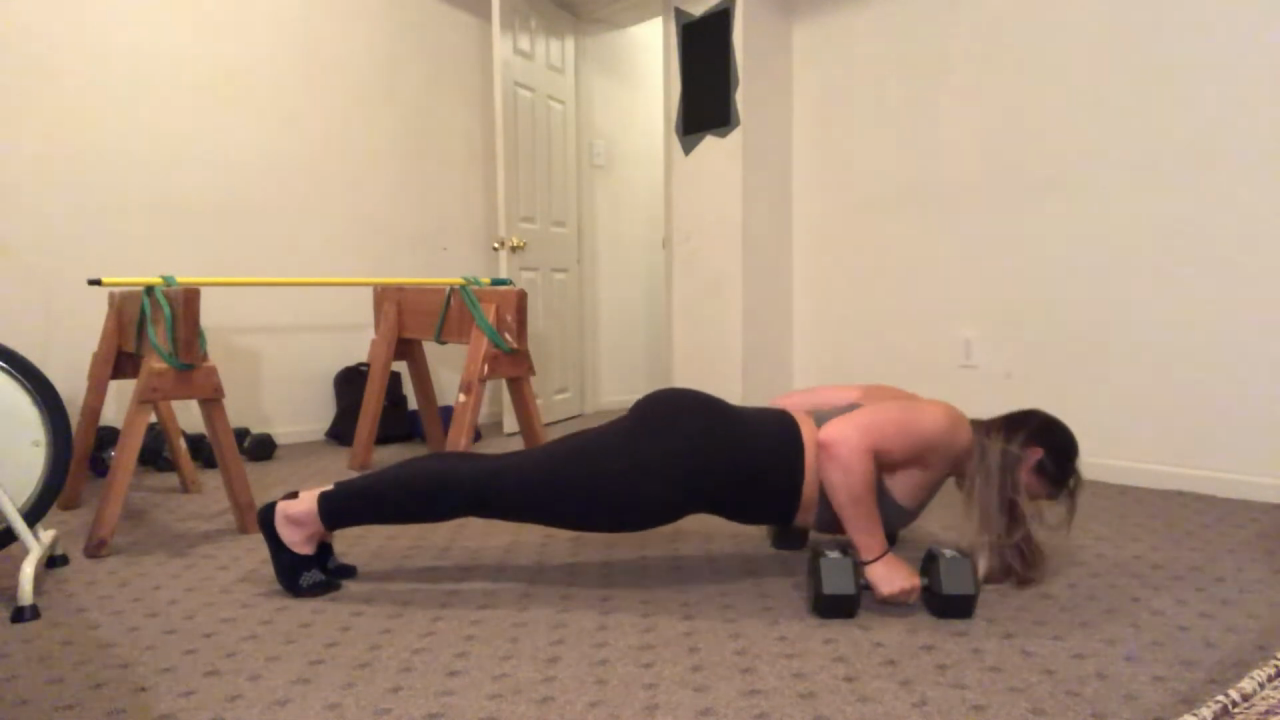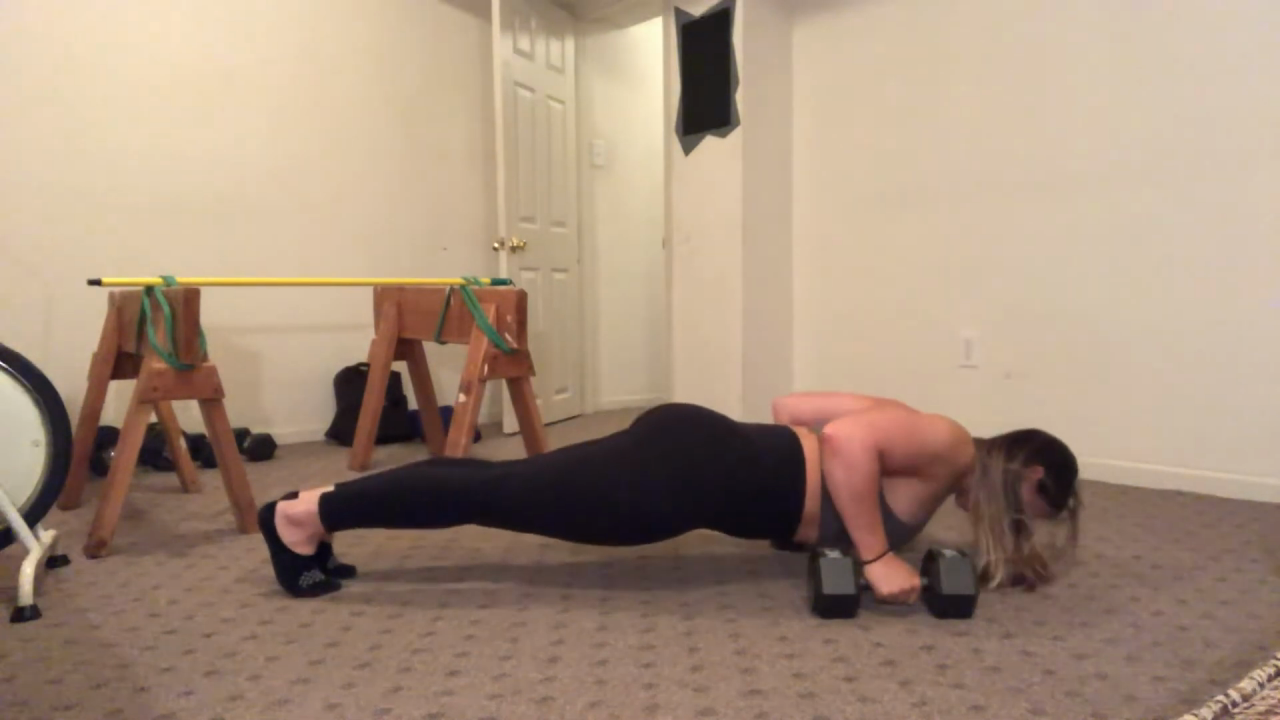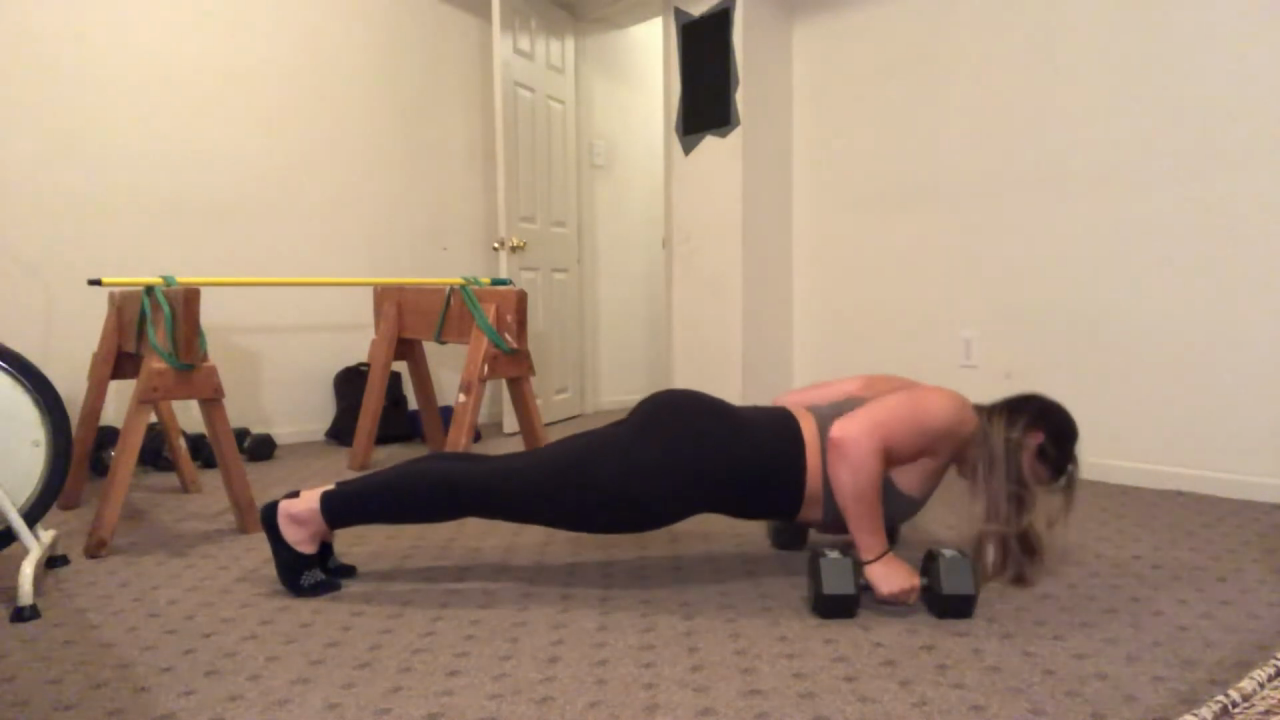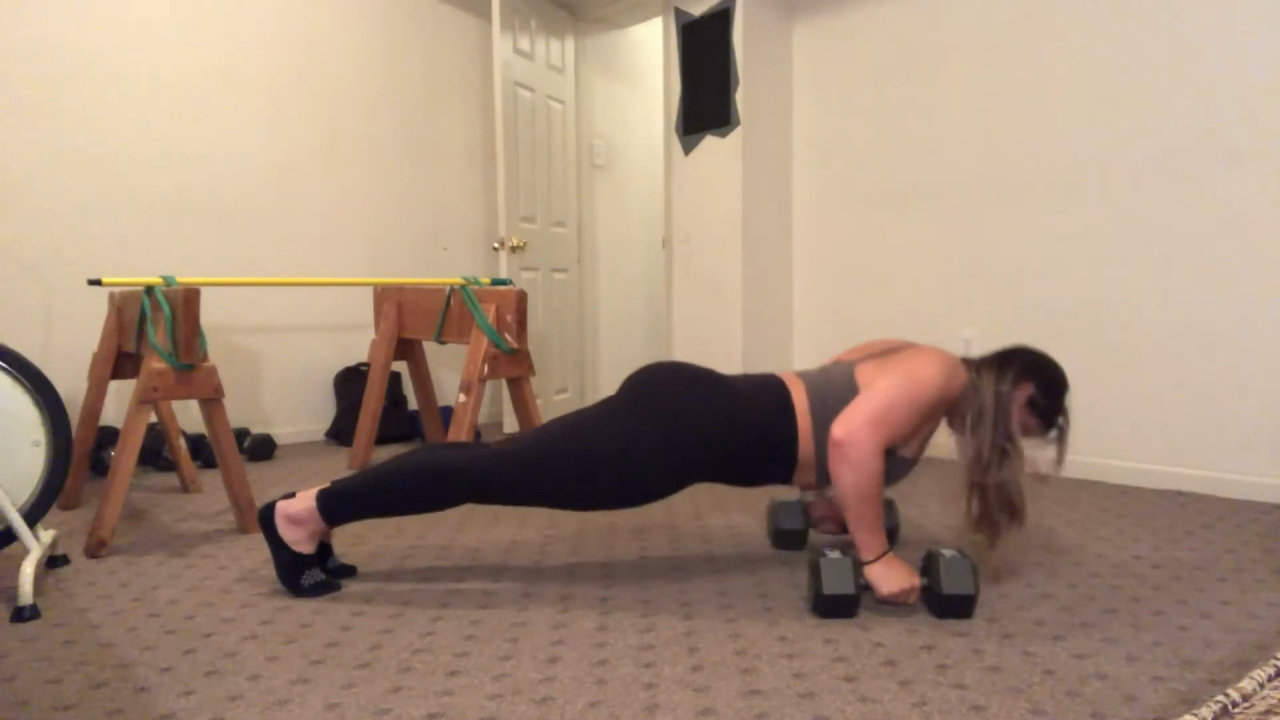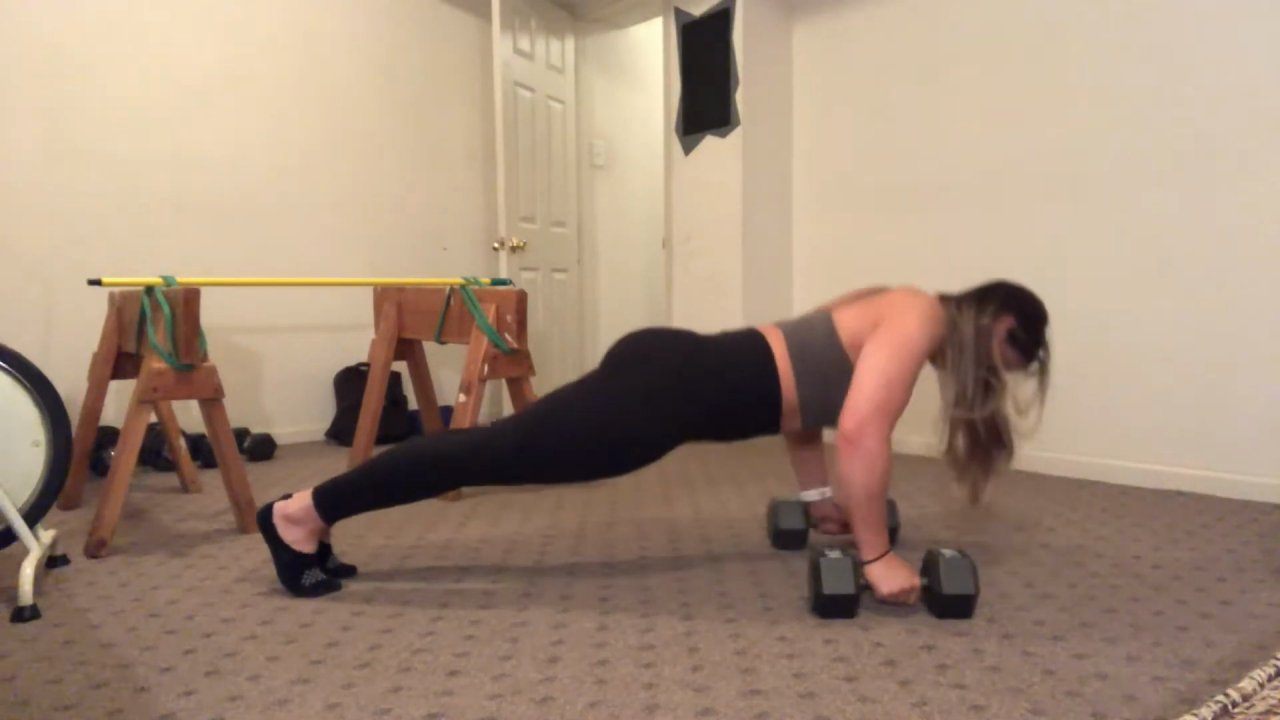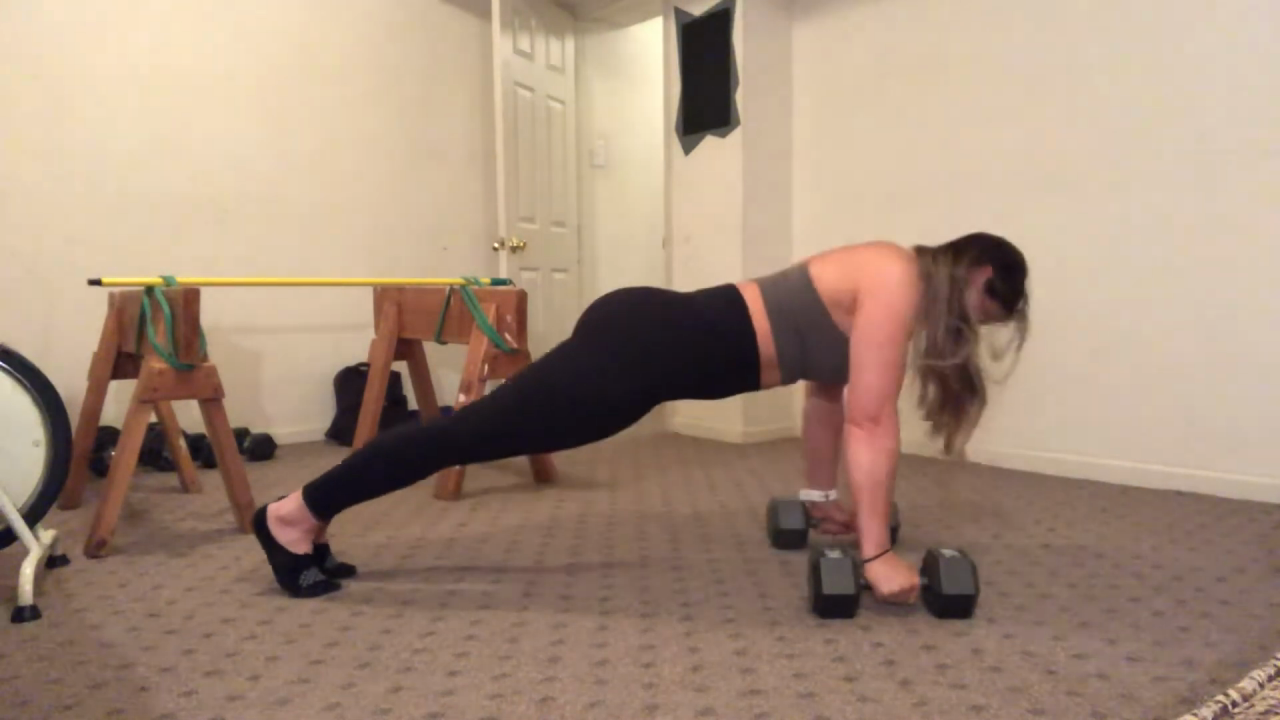
dt=0.3s
person 1, frame 1
left shoulder: (918, 422)
right shoulder: (949, 432)
right elbow: (842, 445)
left wrist: (817, 508)
right wrist: (876, 558)
left hip: (698, 435)
right hip: (693, 457)
left knee: (504, 478)
right knee: (500, 486)
left ankle: (320, 506)
right ankle: (304, 513)
person 1, frame 2
left shoulder: (917, 434)
right shoulder: (950, 449)
left elbow: (789, 405)
right elbow: (846, 440)
left wrist: (811, 508)
right wrist: (877, 557)
left hip: (699, 448)
right hip: (695, 474)
left knee: (504, 484)
right knee: (500, 496)
left ankle: (320, 504)
right ankle: (306, 512)
person 1, frame 3
left shoulder: (916, 400)
right shoulder: (952, 417)
right elbow: (850, 440)
left wrist: (826, 512)
right wrist: (876, 557)
left hip: (699, 436)
right hip: (695, 459)
left knee: (504, 477)
right knee: (500, 489)
left ankle: (325, 502)
right ankle: (307, 512)
person 1, frame 4
left shoulder: (904, 358)
right shoulder: (942, 375)
right elbow: (851, 437)
left wrist: (819, 498)
right wrist: (877, 557)
left hip: (692, 406)
right hip: (689, 428)
left knee: (502, 463)
right knee: (497, 473)
left ankle: (320, 505)
right ankle: (306, 512)
person 1, frame 5
left shoulder: (894, 313)
right shoulder: (921, 319)
left elbow: (807, 406)
right elbow: (862, 434)
left wrist: (817, 499)
right wrist: (876, 555)
left hip: (673, 375)
right hip: (670, 392)
left knee: (494, 451)
right knee: (491, 454)
left ankle: (315, 509)
right ankle: (301, 513)
person 1, frame 6
left shoulder: (881, 277)
right shoulder: (898, 278)
left elbow: (827, 392)
right elbow: (869, 421)
left wrist: (819, 498)
right wrist: (876, 553)
left hip: (657, 338)
right hip: (649, 347)
left knee: (481, 431)
right knee: (475, 433)
left ankle: (311, 516)
right ankle: (294, 517)
